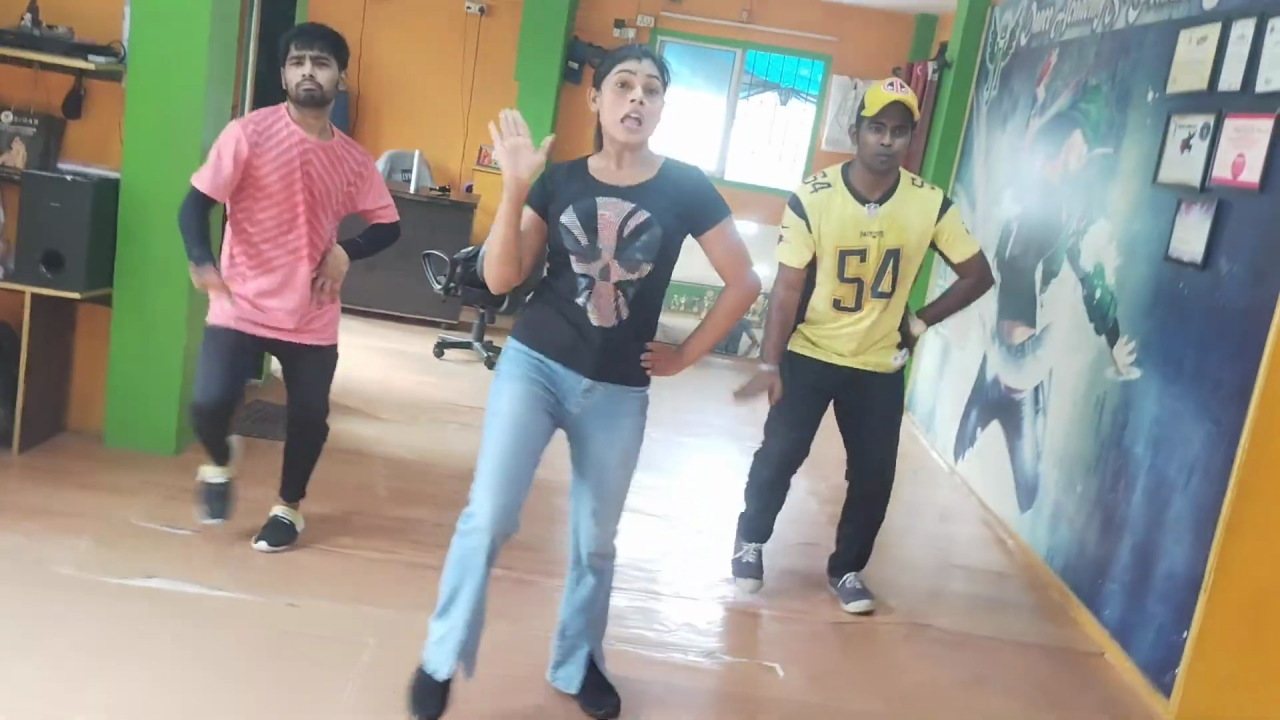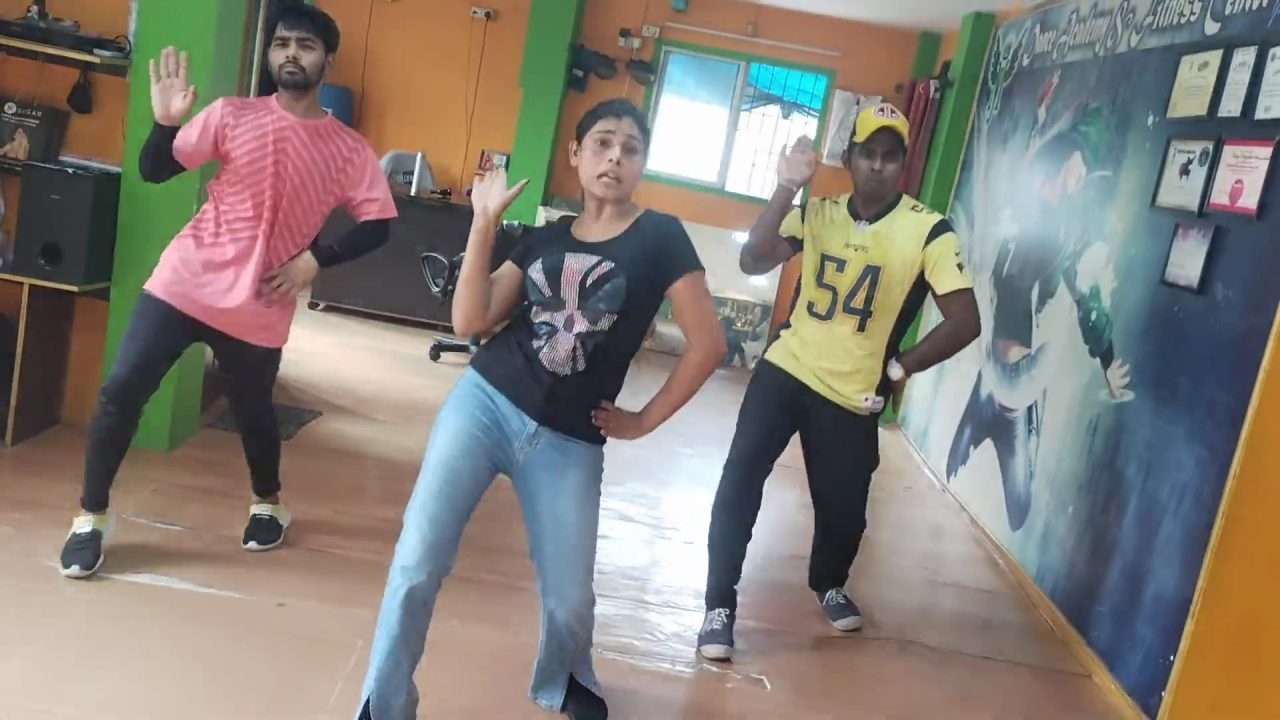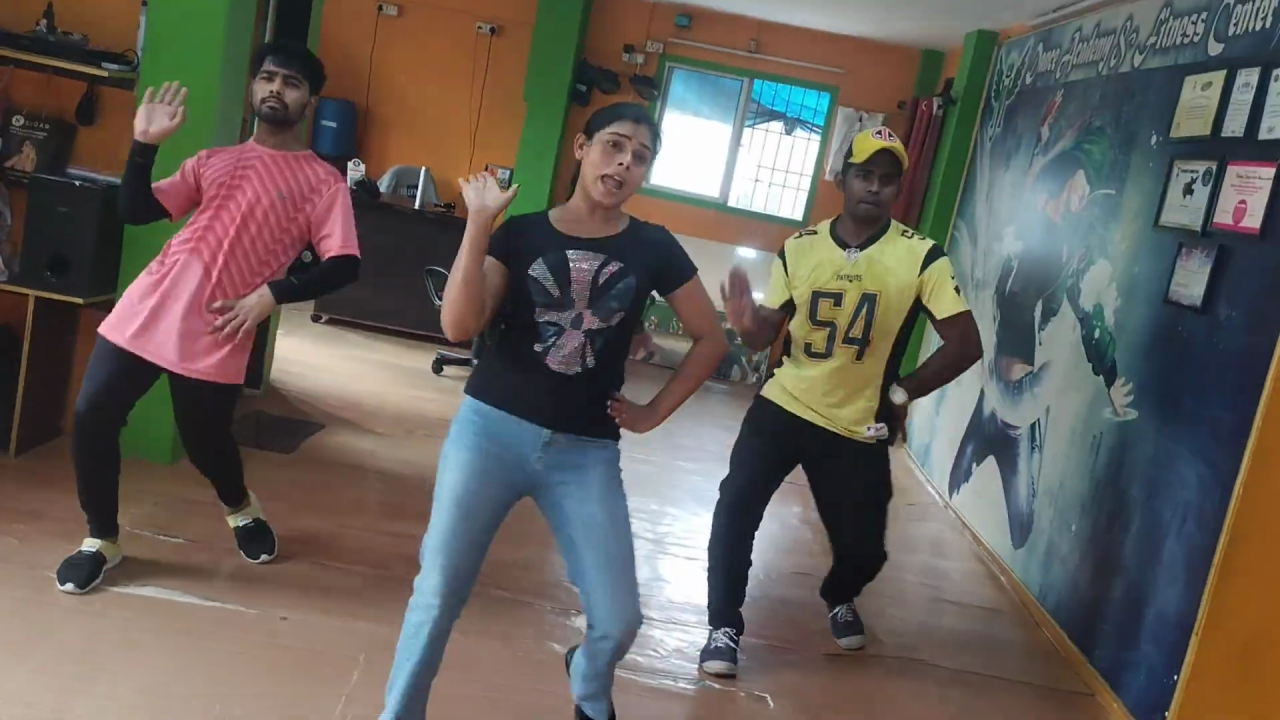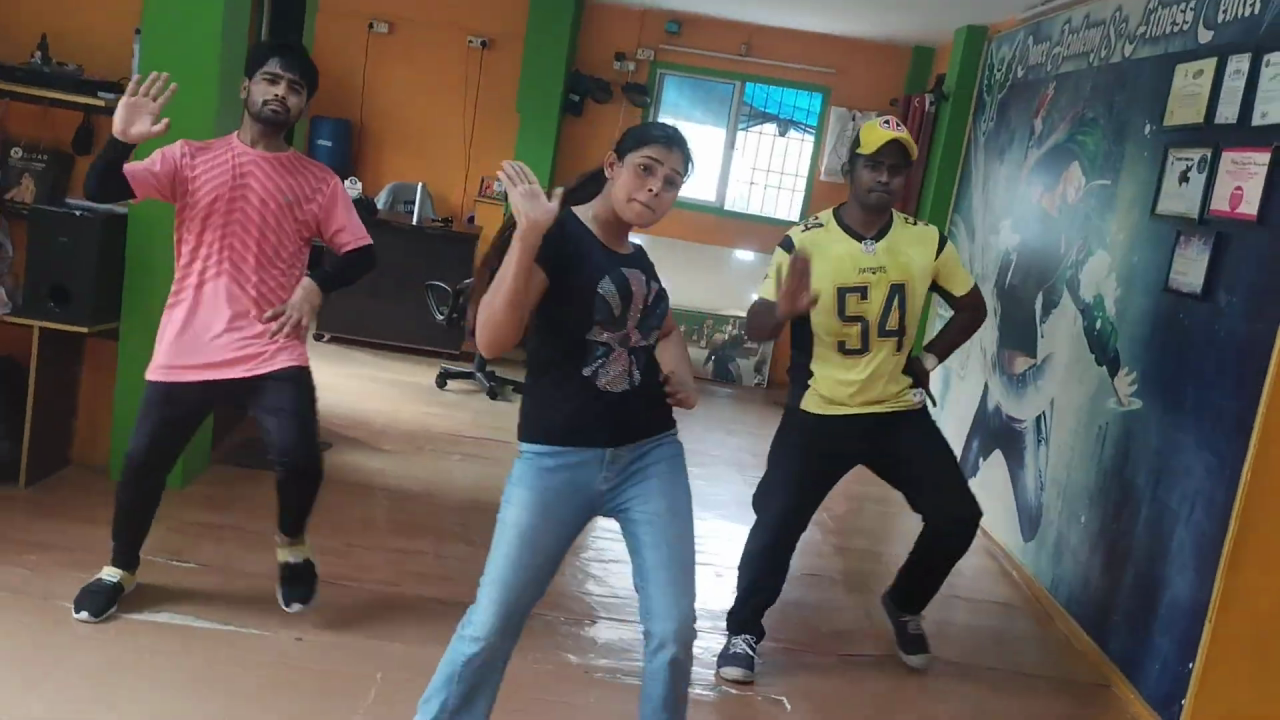
dt=0.2s
person 1, frame 1
left shoulder: (686, 187)
right shoulder: (561, 179)
left elbow: (743, 285)
right elbow: (500, 275)
left wrist: (685, 356)
right wrist: (514, 186)
left hip: (618, 389)
right hip: (534, 364)
left knee: (594, 539)
right knee: (489, 515)
left ankle: (578, 665)
right ankle: (442, 659)
person 1, frame 2
left shoulder: (661, 238)
right shoulder: (542, 238)
left elbow: (708, 344)
right elbow: (469, 322)
left wrist: (643, 420)
right wrist: (484, 224)
left hip: (567, 442)
right hip: (483, 405)
left knee: (569, 601)
right knee: (416, 561)
person 1, frame 3
left shoulder: (654, 246)
right shoulder: (522, 231)
left elbow: (710, 336)
right elbow: (458, 325)
left wrist: (658, 406)
right wrist: (478, 225)
left hip: (588, 448)
right hip: (495, 425)
left knee: (618, 613)
right knee: (439, 591)
person 1, frame 4
left shoulder: (640, 262)
right shoulder: (555, 234)
right elbow: (493, 340)
left wrist: (683, 385)
right wrist: (526, 236)
left hip: (652, 460)
right hip: (557, 459)
left knee: (673, 628)
right knee: (492, 621)
person 2, frame 1
left shoulder: (354, 158)
right shoulder: (250, 134)
left elbow: (384, 223)
right elbow: (196, 205)
left wrist: (346, 248)
right wrist: (204, 263)
left hip: (313, 309)
right hip: (244, 299)
left knee: (308, 416)
right knee: (209, 401)
left ankle: (288, 506)
right ankle: (218, 462)
person 2, frame 2
left shoulder: (349, 147)
right shoulder: (231, 116)
left elbow: (379, 223)
right elbow: (154, 169)
left wrist: (316, 257)
right wrist: (165, 119)
left hip: (258, 302)
right hip: (189, 280)
left knee: (254, 411)
right knee: (123, 387)
left ankle: (266, 504)
right ankle: (91, 515)
person 2, frame 3
left shoulder: (322, 180)
right shoulder: (212, 161)
left elbow: (345, 265)
right elbow: (135, 210)
left wrist: (272, 293)
right wrist: (143, 144)
left hip: (217, 334)
right hip: (144, 313)
left knee: (204, 445)
right knee: (91, 419)
left ankle: (242, 509)
right ankle: (101, 539)
person 2, frame 4
left shoulder: (319, 181)
right shoulder: (190, 158)
left elbow: (360, 251)
right elbow: (100, 191)
left wrist: (317, 283)
right wrist: (120, 140)
left hip: (274, 346)
right hip: (190, 344)
left knee: (295, 453)
right knee: (144, 459)
left ankle: (291, 545)
right ankle: (120, 568)
person 3, frame 1
left shoulder: (932, 203)
right shoulder: (812, 199)
left elbow: (978, 276)
right elbow: (787, 289)
left wrist: (916, 322)
right wrist: (770, 365)
left hip: (879, 364)
right hip: (809, 353)
left knee: (873, 475)
right knee: (780, 454)
left ankle: (847, 569)
right ankle: (751, 537)
person 3, frame 2
left shoulder: (930, 231)
right shoulder: (816, 213)
left elbow: (964, 322)
right elbow: (754, 262)
left wrist: (895, 370)
right wrist: (784, 190)
left hip: (853, 398)
right hip: (786, 372)
left knee: (842, 511)
right knee: (741, 478)
left ankle: (829, 587)
right ankle: (720, 605)
person 3, frame 3
left shoulder: (920, 256)
right shoulder: (798, 247)
left elbow: (965, 342)
right elbow: (765, 330)
left wrist: (896, 397)
right wrist: (744, 318)
left hip: (860, 427)
right hip: (783, 408)
left knee: (862, 547)
right knee: (735, 508)
left ankle: (838, 598)
right ankle: (724, 626)
person 3, frame 4
left shoulder: (927, 240)
right shoulder: (804, 248)
left elbow: (973, 306)
right elbow: (756, 327)
left wrist: (927, 357)
right wrist: (783, 306)
left hip: (899, 412)
right hip: (821, 412)
left knee: (958, 515)
right knee: (777, 522)
left ankle: (904, 605)
right ankle: (743, 631)
person 4, frame 1
left shoulder: (1084, 214)
right shoulder: (1027, 192)
left elbow: (1096, 283)
left wrist: (1115, 344)
left hip: (1032, 352)
right hip: (1000, 344)
left knee: (1025, 461)
right knee: (964, 442)
person 4, frame 2
left shoulder: (1081, 233)
right shoulder: (1025, 212)
left elbow: (1092, 306)
left wrist: (1108, 364)
left hip: (1027, 373)
right hip: (994, 362)
left knee: (1017, 482)
right knee: (957, 460)
person 4, frame 3
left shoulder: (1084, 253)
right shoulder: (1028, 230)
left elbow: (1095, 324)
left wrist: (1111, 383)
left hip: (1029, 392)
right hip: (996, 383)
left knee: (1020, 500)
right knee: (957, 480)
person 4, frame 4
left shoulder: (1082, 248)
right shoulder: (1025, 225)
left elbow: (1096, 315)
left wrist: (1115, 373)
left hip: (1033, 388)
right hip: (1000, 376)
left knee: (1029, 493)
right knee: (967, 468)
